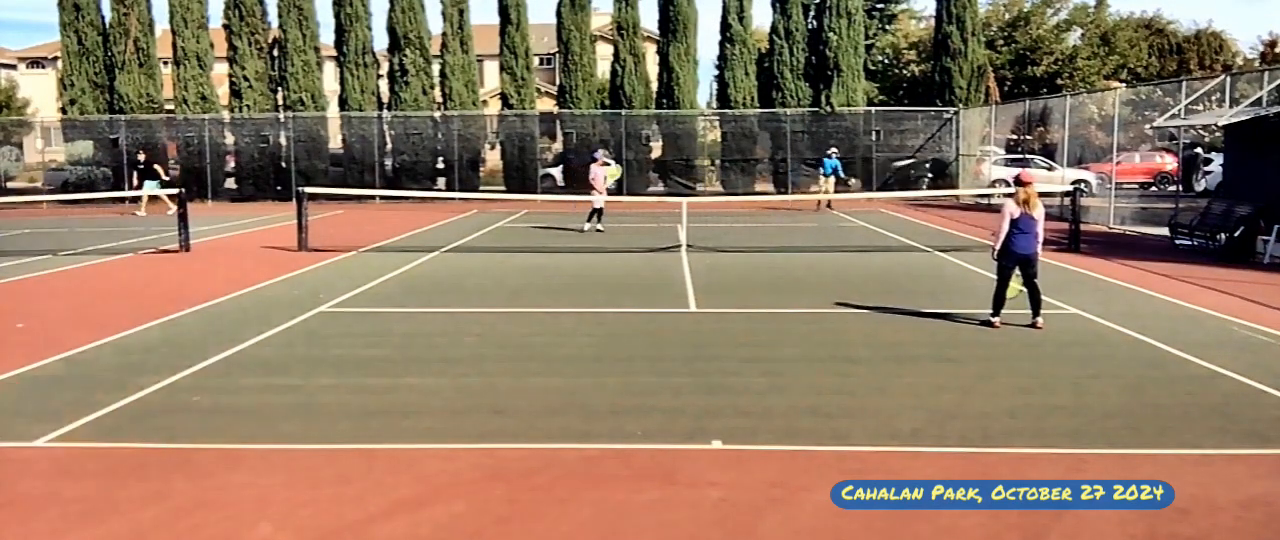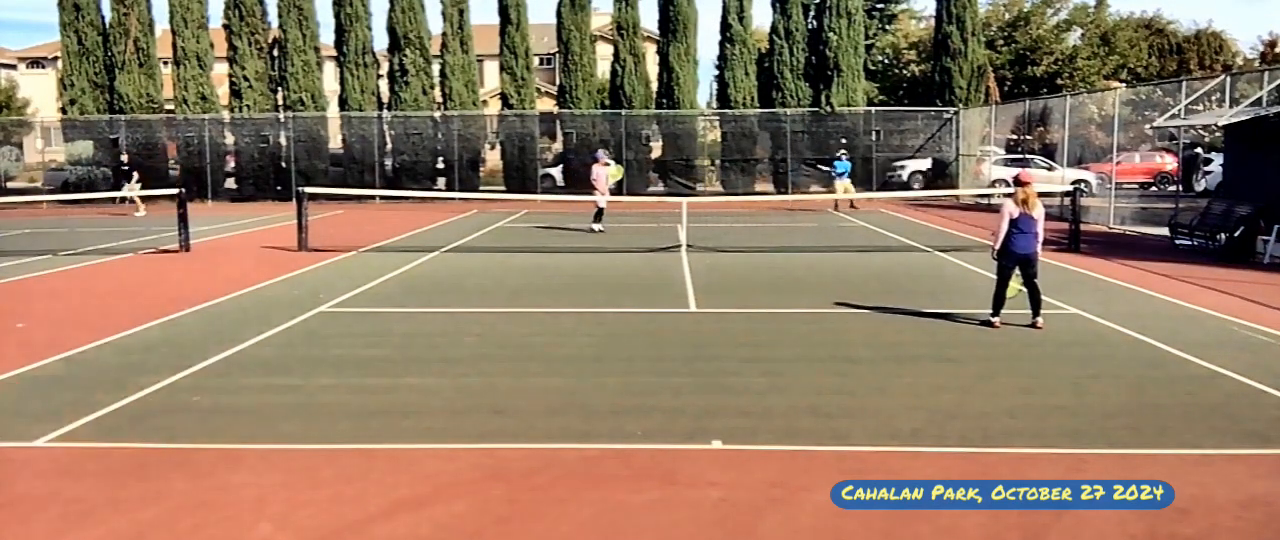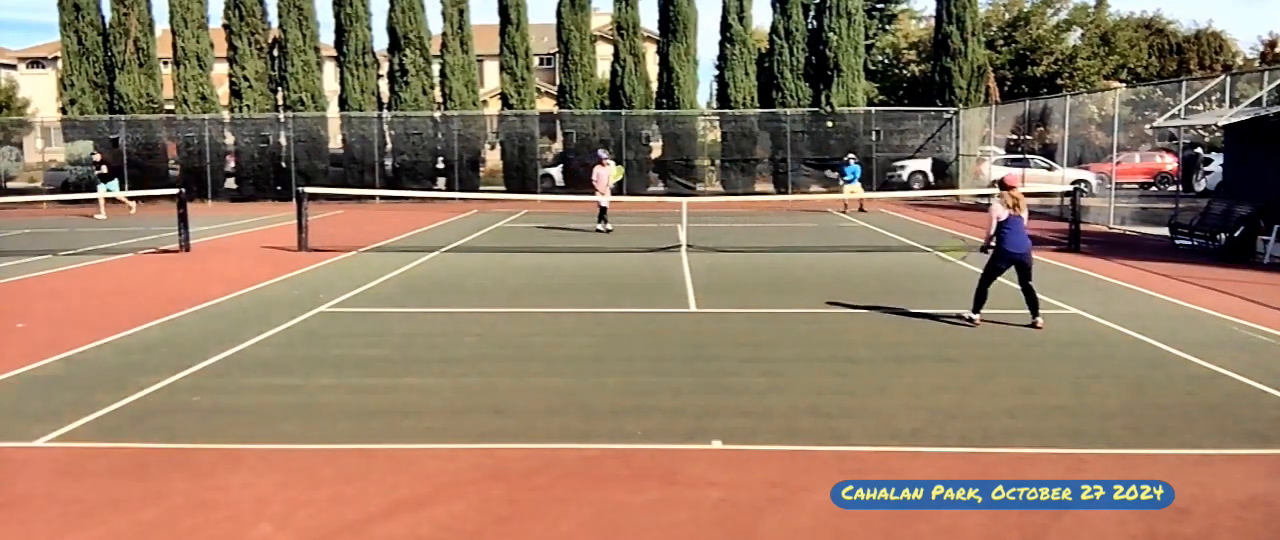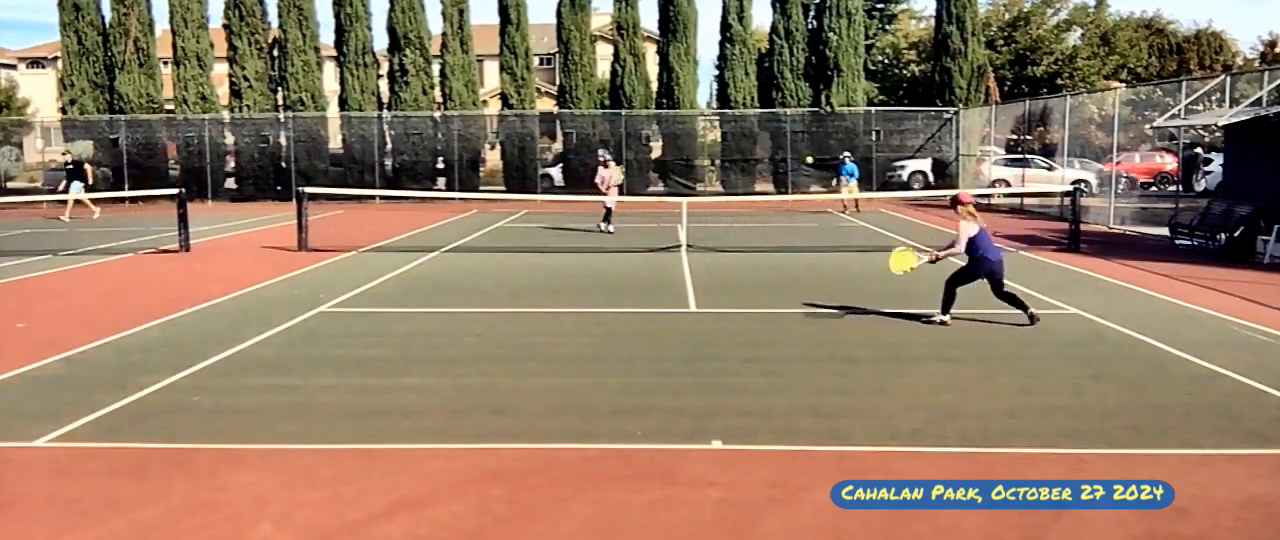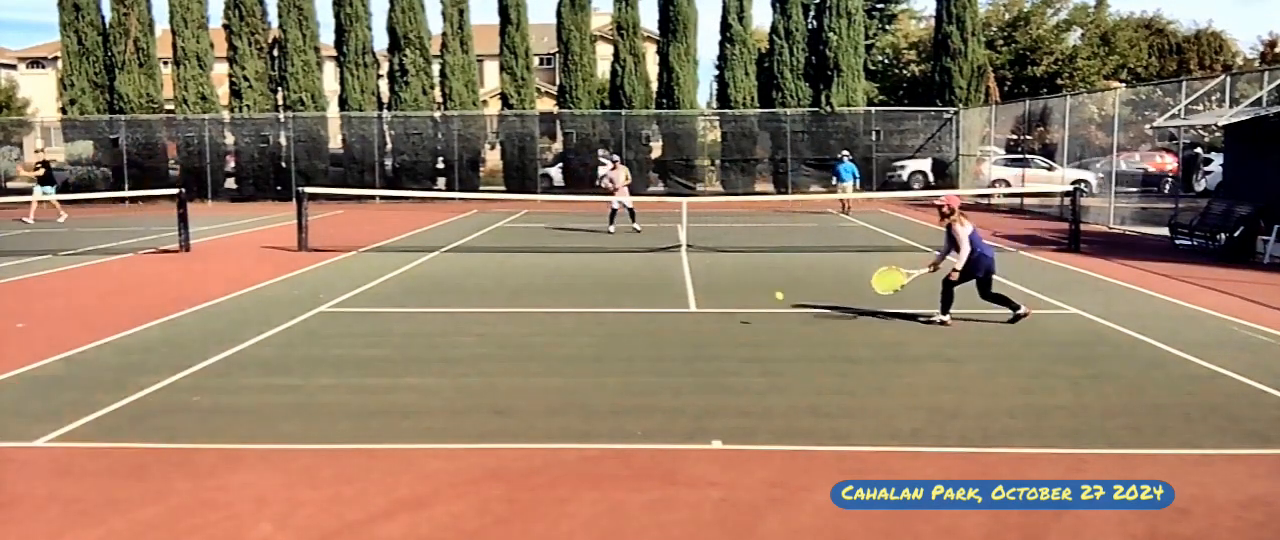
dt=0.3s
person 1, frame 1
left shoulder: (1010, 204)
right shoulder: (1038, 205)
left elbow: (1003, 229)
right elbow: (1040, 231)
left wrist: (996, 247)
right wrist: (1038, 249)
left hip: (1011, 250)
right hip: (1030, 251)
left knee: (1002, 284)
right knee: (1032, 284)
left ankle: (995, 318)
right ankle: (1037, 318)
person 1, frame 2
left shoulder: (1009, 204)
right shoulder: (1038, 205)
left elbow: (1002, 229)
right elbow: (1040, 232)
left wrist: (995, 248)
right wrist: (1037, 249)
left hip: (1011, 251)
right hip: (1030, 251)
left knee: (1002, 285)
right knee: (1032, 284)
left ankle: (995, 318)
right ankle: (1037, 318)
person 1, frame 3
left shoulder: (996, 206)
right shoulder: (1022, 205)
left elbow: (991, 231)
left wrist: (986, 245)
left hip: (1006, 251)
right hip: (1024, 250)
left knee: (984, 282)
right knee: (1027, 285)
left ankle: (974, 314)
right ankle: (1037, 318)
person 1, frame 4
left shoulder: (963, 223)
right shoulder: (972, 219)
left elbow: (959, 249)
right elbow: (958, 242)
left wrist: (940, 254)
right wrist: (940, 252)
left hip: (982, 262)
right hip: (995, 260)
left knee: (951, 283)
right knee: (999, 292)
left ankle: (944, 316)
right ankle: (1029, 311)
person 1, frame 5
left shoulder: (957, 224)
right shoulder: (950, 223)
left elbow: (965, 249)
right elbow: (948, 247)
left wrist: (956, 269)
right wrist: (936, 262)
left hip: (980, 260)
right hip: (985, 259)
left knee: (948, 282)
right knee: (986, 293)
left ankle: (944, 316)
right ankle: (1019, 309)
